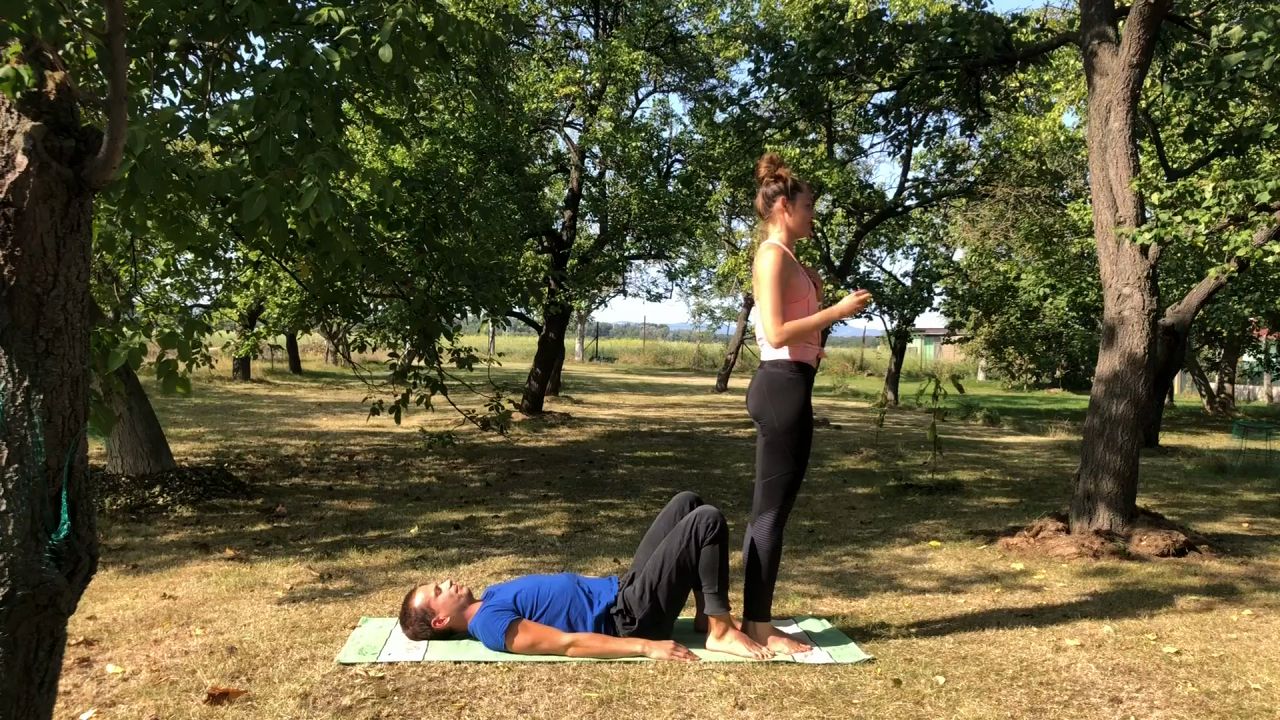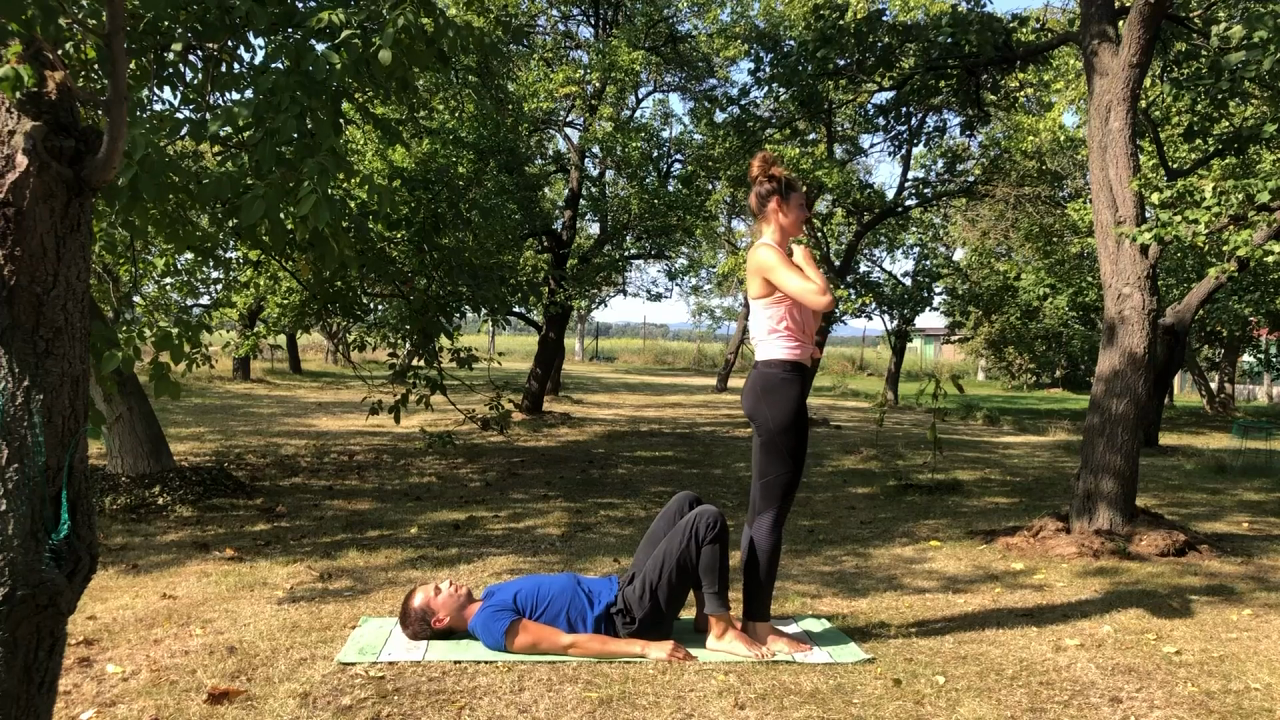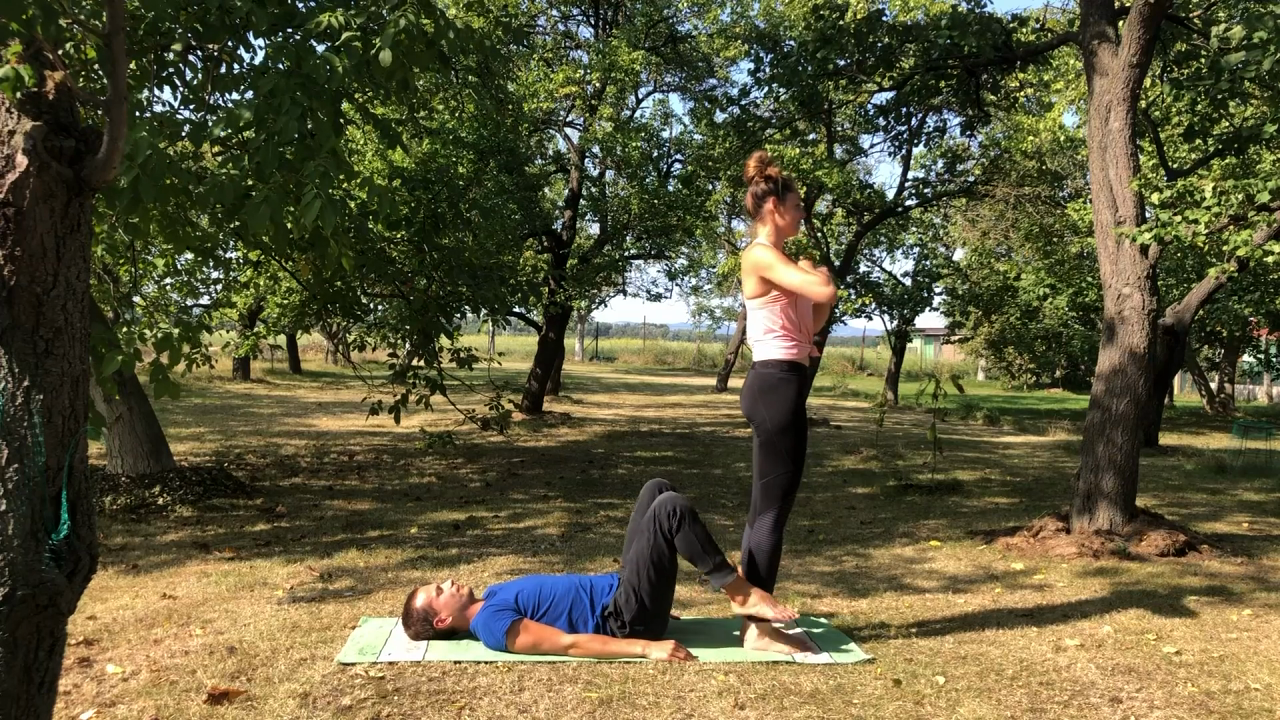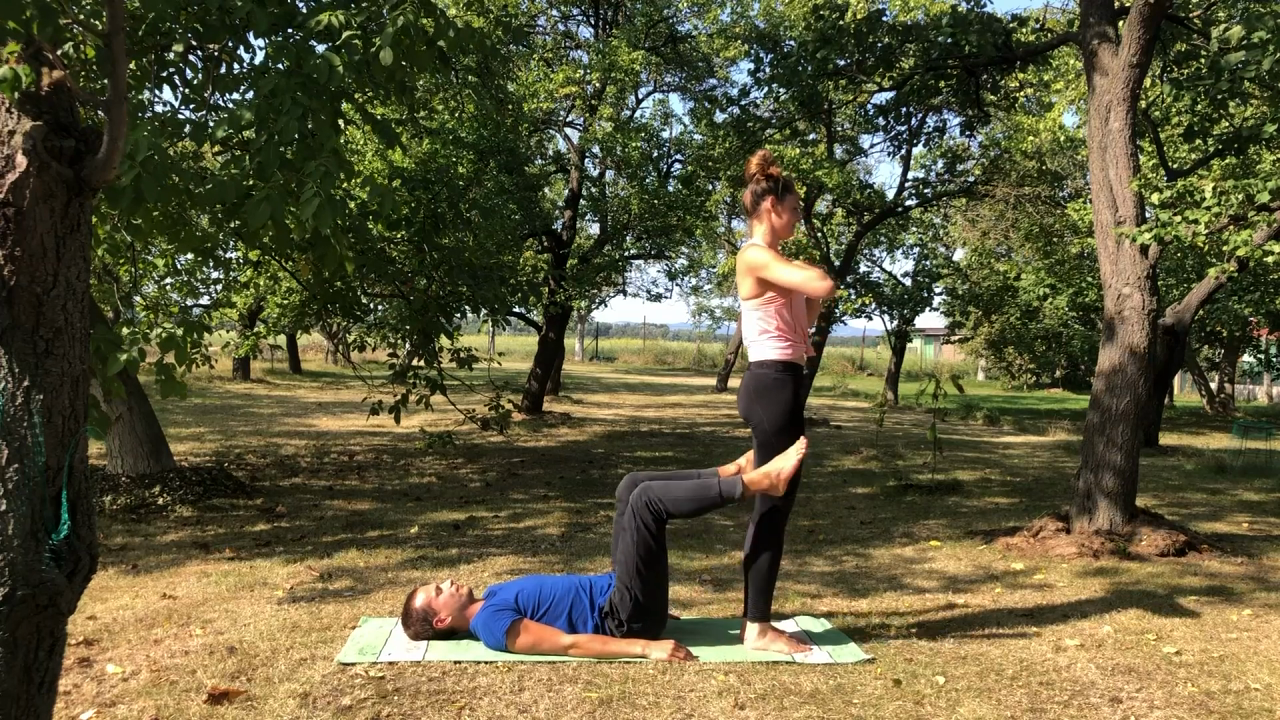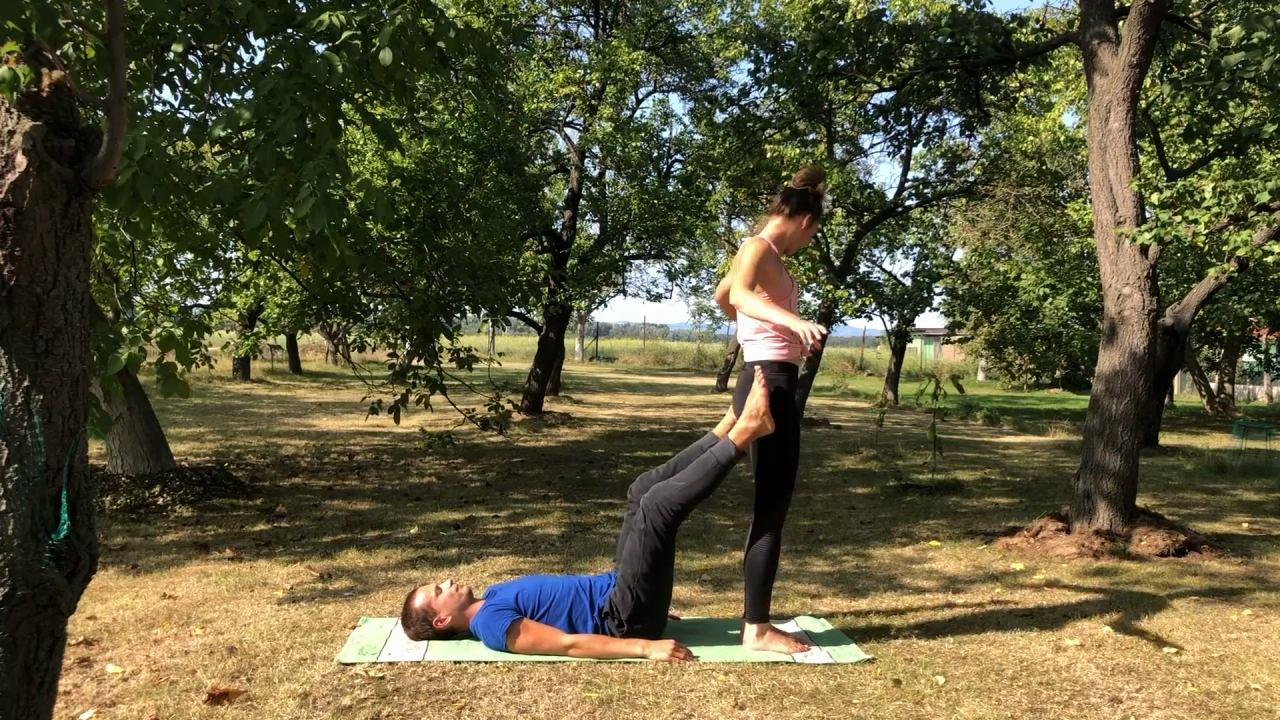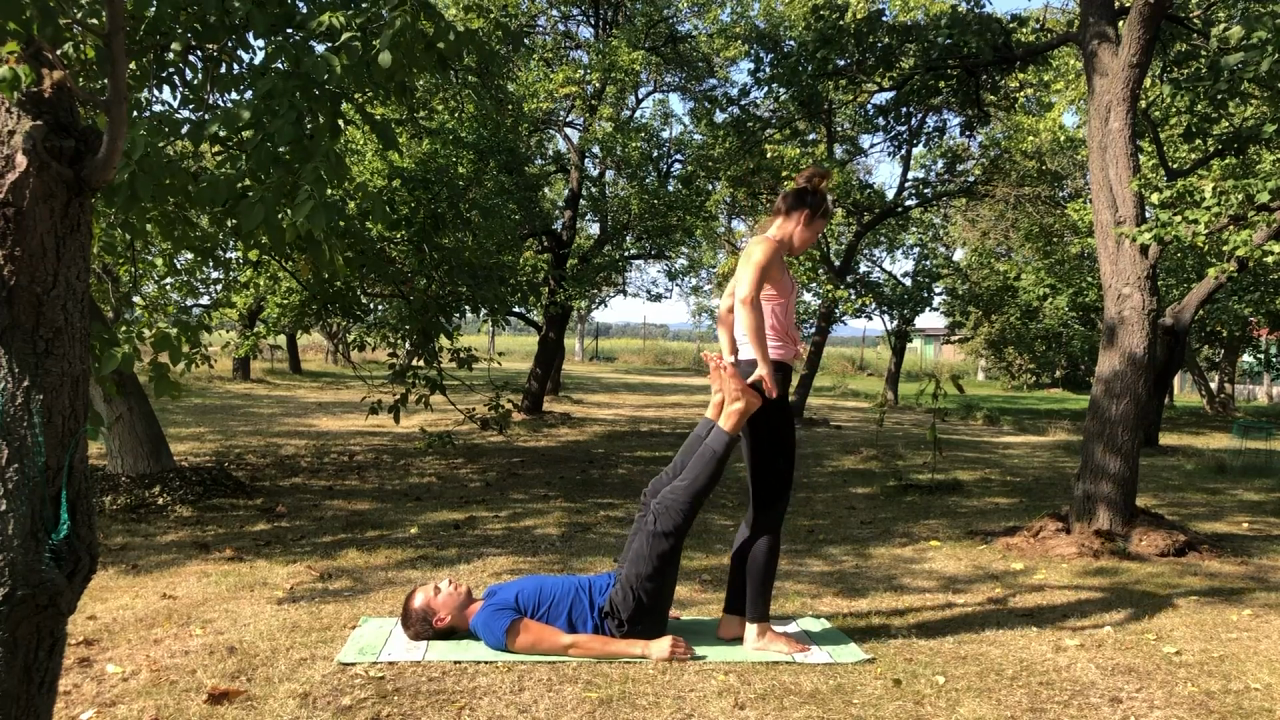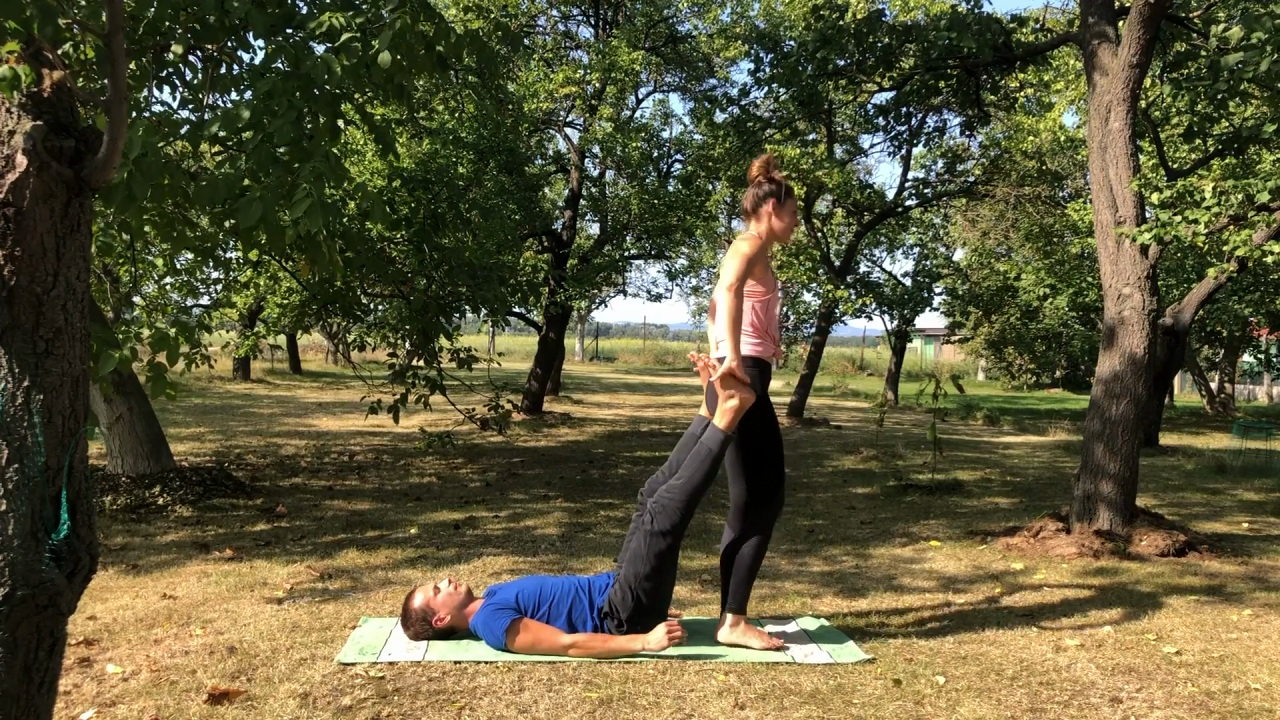
dt=0.5s
person 1, frame 1
left shoulder: (787, 258)
right shoulder: (773, 256)
right elbow: (776, 332)
left wrist: (819, 302)
right wrist: (837, 311)
left hip: (786, 385)
right hip: (783, 386)
left knee: (770, 509)
right knee: (772, 510)
left ankle: (755, 619)
right ankle: (759, 627)
person 1, frame 2
left shoulder: (779, 257)
right shoulder: (767, 255)
left elbow: (808, 318)
right elbow: (824, 300)
left wrist: (804, 263)
right wrist: (806, 259)
left hip: (779, 383)
right hip: (779, 385)
left knee: (765, 509)
right knee: (770, 510)
left ankle: (755, 619)
right ankle: (757, 627)
person 1, frame 3
left shoulder: (774, 258)
right shoulder: (761, 255)
left elbow: (812, 320)
right elbow: (826, 291)
left wrist: (813, 279)
right wrist: (814, 270)
left hip: (779, 384)
right hip: (778, 385)
left knee: (766, 509)
right knee: (772, 509)
left ankle: (755, 617)
right ankle: (759, 627)
person 1, frame 4
left shoulder: (770, 258)
right shoulder: (756, 255)
left elbow: (804, 312)
right elbow: (824, 286)
left wrist: (810, 287)
right wrist: (811, 275)
left hip: (776, 384)
right hip: (773, 385)
left knee: (770, 507)
right knee: (774, 507)
left ankle: (755, 618)
right ankle: (758, 628)
person 1, frame 5
left shoulder: (767, 254)
right shoulder: (759, 248)
left elbow: (723, 295)
right elbow: (736, 294)
right wrist: (793, 319)
left hip: (774, 382)
right hip: (771, 382)
left knee: (772, 505)
right knee: (772, 506)
left ankle: (756, 619)
right ankle: (757, 628)
person 1, frame 6
left shoulder: (762, 253)
right shoulder: (767, 247)
left elbow: (725, 309)
right elbow: (744, 299)
left wrist: (732, 363)
right wrist: (763, 367)
left hip: (757, 383)
right hip: (763, 383)
left knee: (766, 505)
right knee: (769, 506)
left ankle: (734, 616)
right ankle: (757, 628)
person 1, frame 7
left shoulder: (749, 250)
right shoulder: (752, 244)
left elbow: (716, 304)
right elbow: (730, 288)
left wrist: (718, 359)
right wrist: (734, 360)
left hip: (736, 381)
right hip: (744, 380)
left knee: (751, 501)
right knee: (762, 500)
left ankle: (731, 615)
right ankle: (734, 619)
person 2, frame 1
left shoulder: (491, 597)
right shoulder: (490, 625)
right elbow: (569, 643)
right wrist: (646, 646)
left hip: (620, 589)
right hip: (631, 617)
left knee: (687, 503)
right knee: (707, 521)
left ankle: (707, 614)
right ankle: (720, 630)
person 2, frame 2
left shoulder: (491, 596)
right shoulder: (491, 625)
right elbow: (567, 643)
right wrist: (646, 647)
left hip: (621, 590)
right hip: (631, 617)
left knee: (688, 503)
right knee: (708, 521)
left ankle: (708, 612)
right ankle: (720, 630)
person 2, frame 3
left shoulder: (494, 597)
right shoulder: (492, 625)
right elbow: (569, 643)
right wrist: (646, 649)
left hip: (615, 588)
right hip: (626, 618)
left knee: (658, 490)
right knee: (671, 507)
left ankle: (725, 580)
right ankle: (739, 593)
person 2, frame 4
left shoulder: (493, 598)
right shoulder: (490, 624)
right elbow: (569, 643)
right wrist: (647, 648)
left hip: (612, 593)
right hip: (625, 620)
left knee: (633, 486)
right knee: (646, 499)
left ankle: (739, 473)
right ankle: (755, 483)
person 2, frame 5
left shoulder: (492, 600)
right shoulder: (492, 624)
right elbow: (568, 643)
right wrist: (646, 647)
left hip: (613, 592)
right hip: (625, 617)
left knee: (646, 489)
right knee: (657, 503)
left ankle: (729, 429)
right ankle: (741, 437)
person 2, frame 6
left shoulder: (492, 599)
right shoulder: (491, 624)
right elbow: (570, 644)
right wrist: (646, 648)
left hip: (614, 592)
right hip: (625, 617)
left knee: (658, 495)
right knee: (665, 513)
left ankle: (720, 410)
right ankle: (732, 418)
person 2, frame 7
left shoulder: (493, 599)
right shoulder: (492, 623)
right elbow: (569, 643)
right wrist: (643, 640)
left hip: (611, 591)
right hip: (624, 615)
left knee: (654, 495)
right knee: (661, 513)
left ankle: (713, 408)
right ankle: (727, 415)
